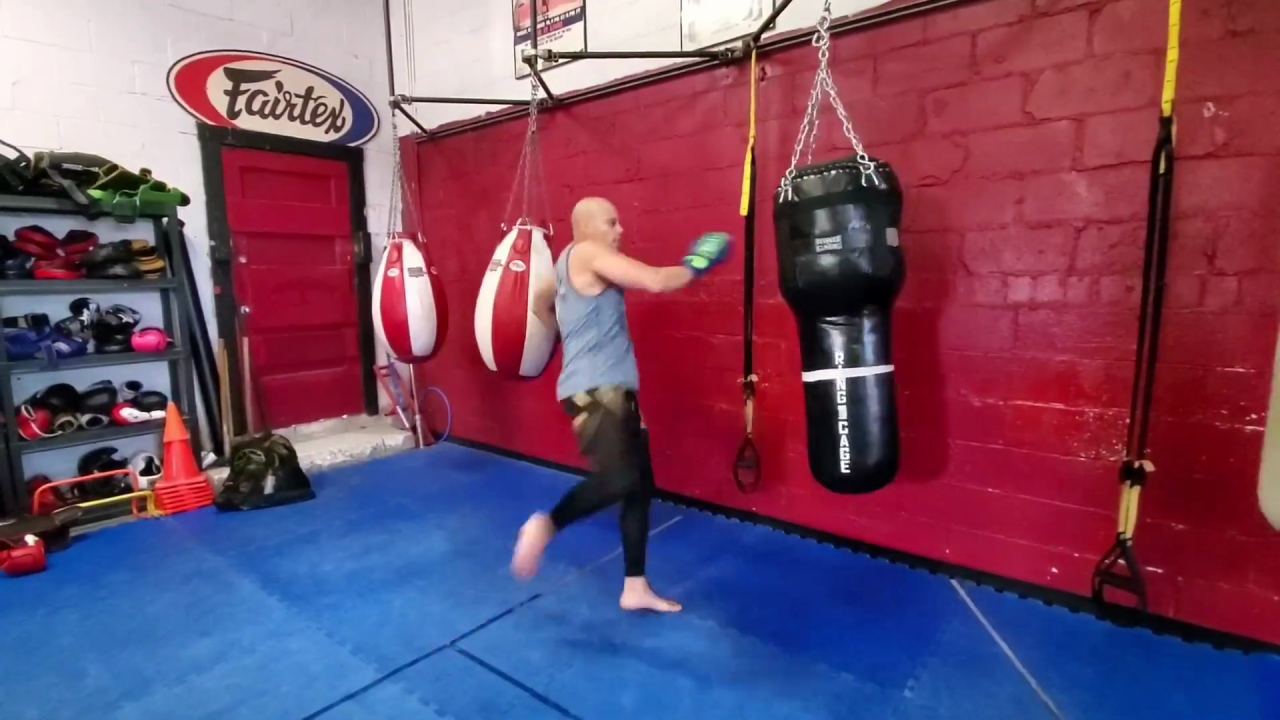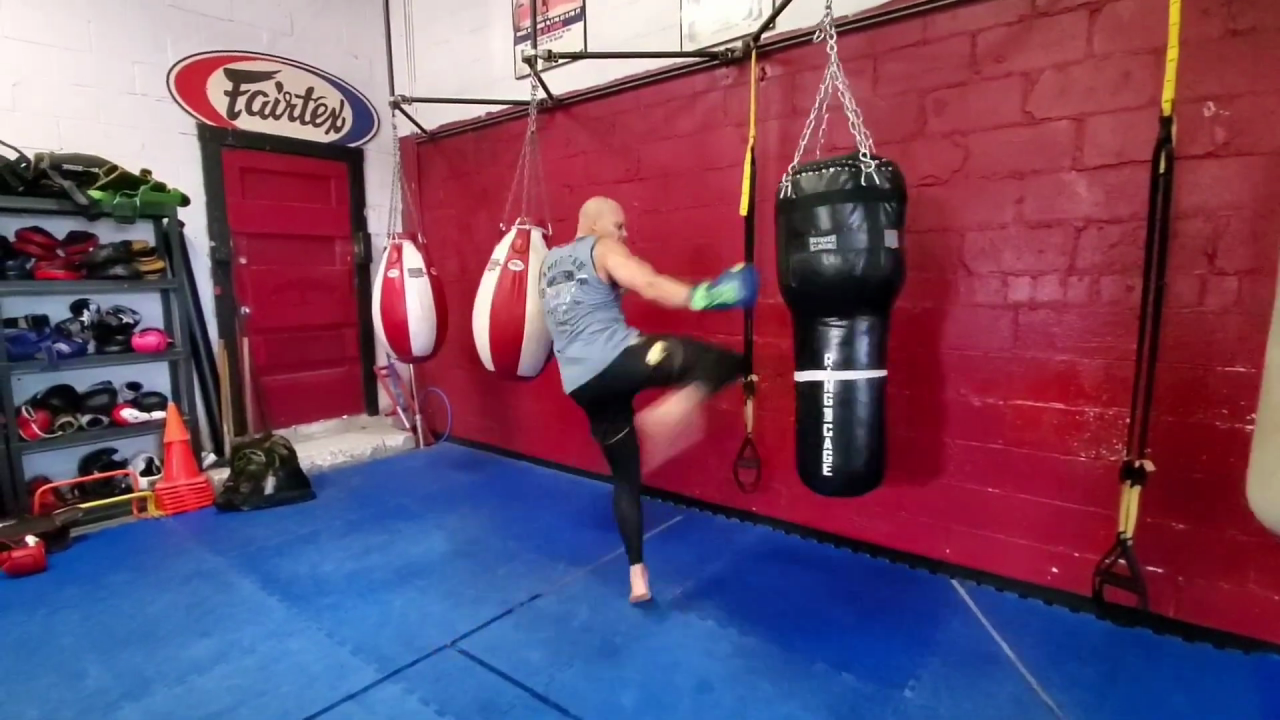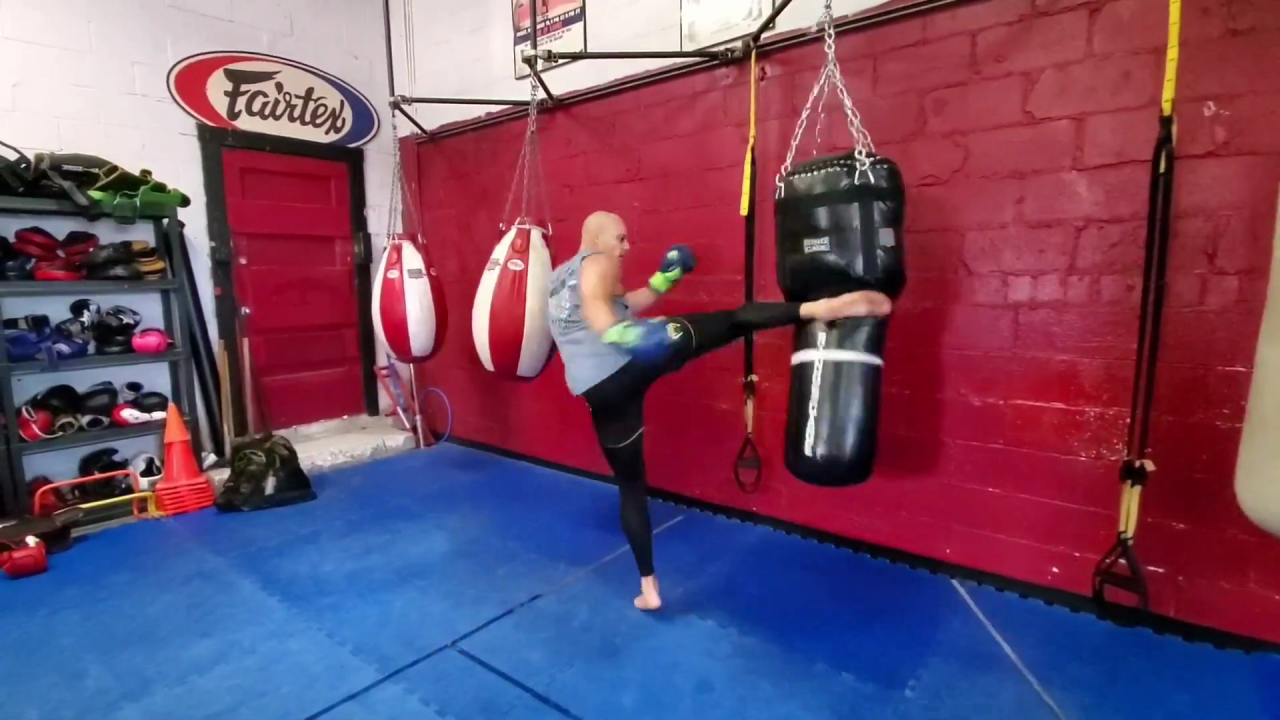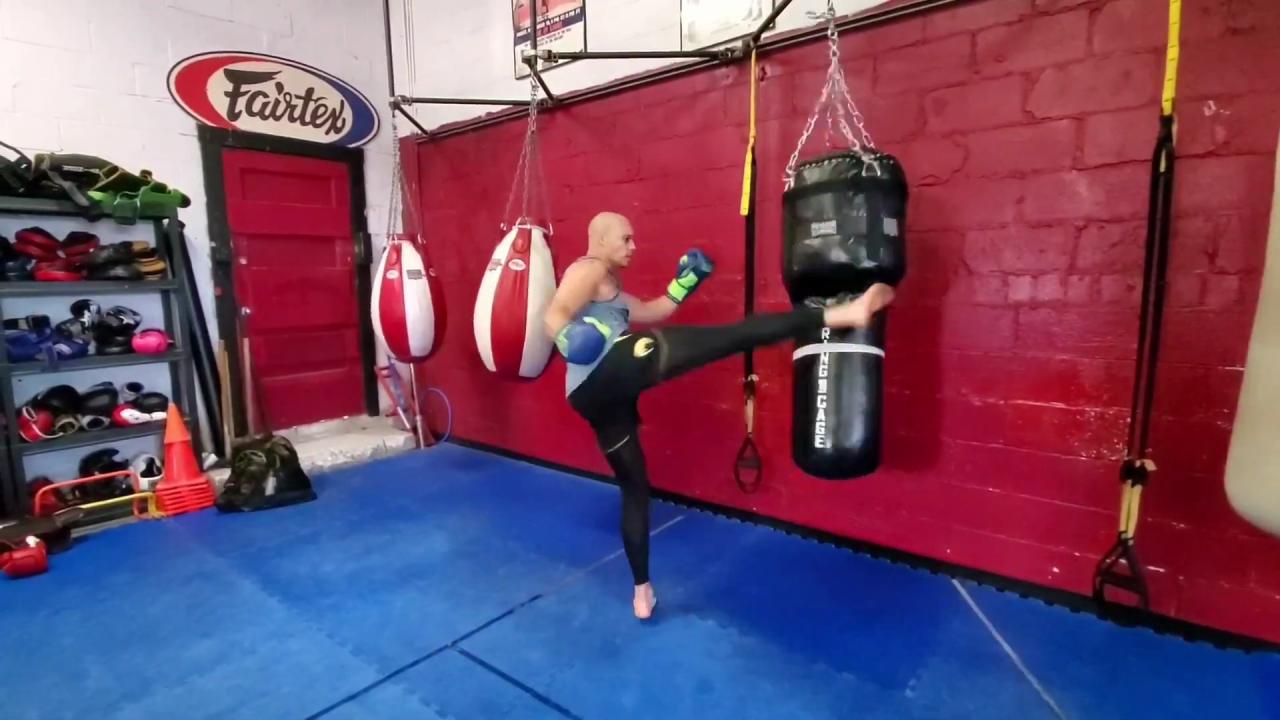
dt=0.1s
person 1, frame 1
left shoulder: (568, 267)
right shoulder: (588, 252)
left elbow: (541, 304)
right elbow: (657, 282)
right wrist: (700, 259)
left hip: (611, 388)
right hip: (597, 390)
left knee: (641, 487)
right knee: (620, 480)
left ankle: (636, 587)
right ankle: (544, 526)
person 1, frame 2
left shoulder: (550, 260)
right shoulder: (603, 249)
right elbow: (658, 288)
right wrist: (714, 293)
left hip: (586, 384)
right hip: (618, 360)
left knee: (627, 475)
right knee: (726, 362)
left ankle: (638, 576)
right ankle: (676, 408)
person 1, frame 3
left shoulder: (562, 278)
right shoulder: (596, 262)
right elbow: (597, 314)
left wrist: (665, 278)
right wrist: (632, 335)
left hip: (596, 390)
right hip: (626, 368)
left knee: (630, 486)
right knee: (731, 320)
left ankle: (647, 588)
right ankle: (824, 309)
person 1, frame 4
left shoulder: (618, 282)
right shoulder: (589, 269)
left elbow: (654, 311)
right elbow: (553, 319)
left wrist: (686, 281)
right wrist: (577, 335)
left hip: (594, 394)
right hip: (611, 372)
left knee: (635, 489)
right knee: (731, 336)
left ankle: (643, 594)
right ankle: (837, 316)
